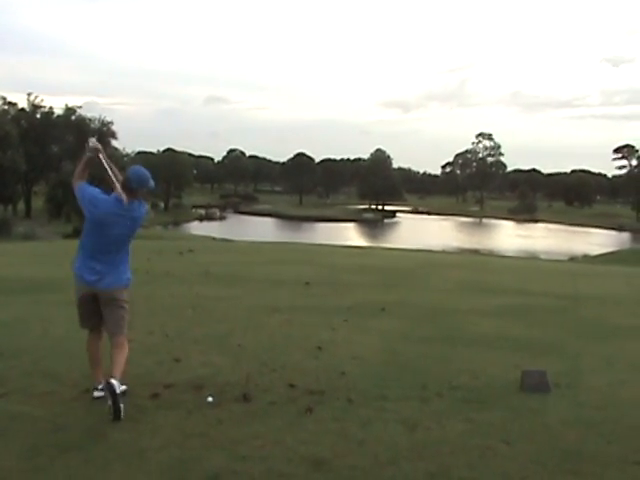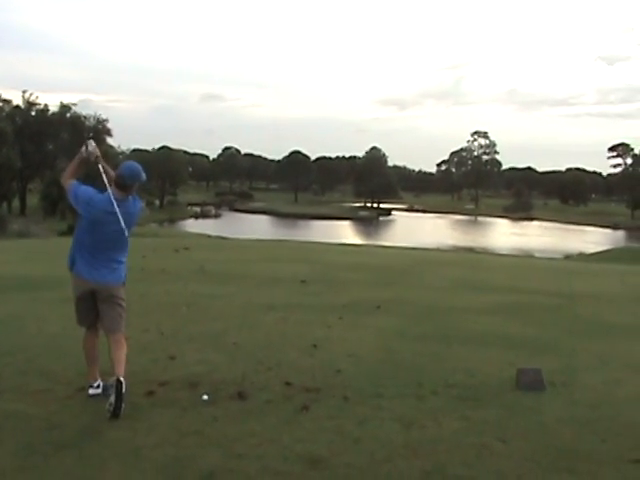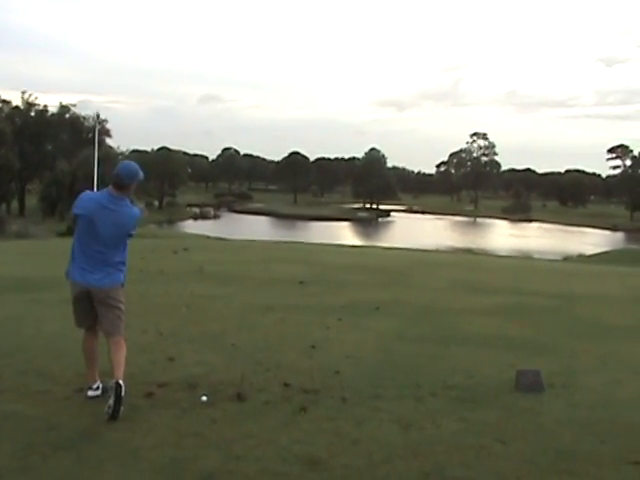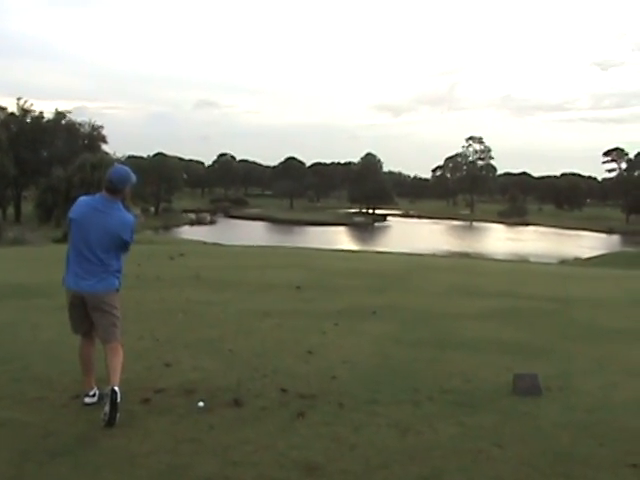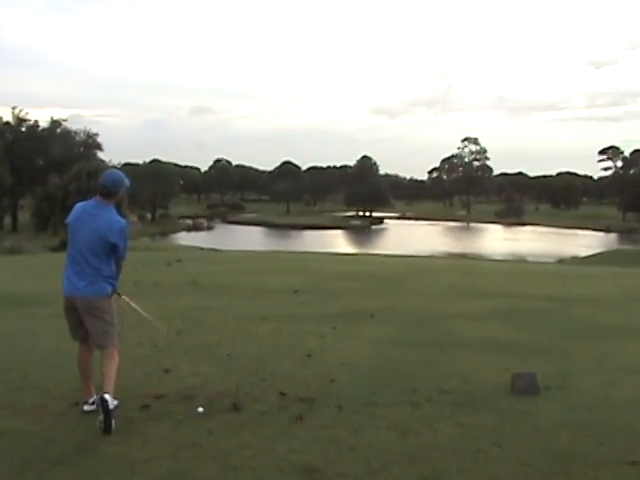
dt=0.3s
person 1, frame 1
left shoulder: (96, 203)
right shoulder: (139, 211)
left elbow: (77, 180)
right elbow: (123, 189)
left wrist: (90, 154)
right wrist: (105, 159)
left hip: (85, 279)
right hip: (115, 283)
left knee: (94, 332)
right knee: (119, 338)
left ankle: (99, 384)
right ankle: (115, 382)
person 1, frame 2
left shoulder: (91, 201)
right shoulder: (134, 208)
left elbow: (66, 179)
right elbow: (119, 187)
left wrist: (83, 155)
right wrist: (101, 161)
left hip: (82, 277)
right hip: (112, 280)
left knee: (91, 329)
right knee: (116, 335)
left ankle: (94, 382)
right ankle: (119, 379)
person 1, frame 3
left shoulder: (86, 200)
right shoulder: (133, 214)
left hip: (80, 278)
right hip: (109, 282)
left knee: (90, 330)
right knee: (115, 336)
left ankle: (93, 384)
right ankle: (118, 381)
person 1, frame 4
left shoulder: (80, 205)
right shoulder: (127, 221)
left elbow: (72, 238)
left hip: (75, 285)
right hip: (104, 288)
left knee: (87, 337)
right knee: (113, 342)
left ankle: (90, 391)
right ankle: (114, 388)
person 1, frame 5
left shoulder: (77, 210)
right shoulder: (118, 224)
right elbow: (118, 263)
right wrist: (113, 283)
left hip: (71, 290)
right hip: (97, 293)
left knee: (85, 344)
right knee: (109, 348)
left ankle: (89, 398)
right ankle: (106, 395)
